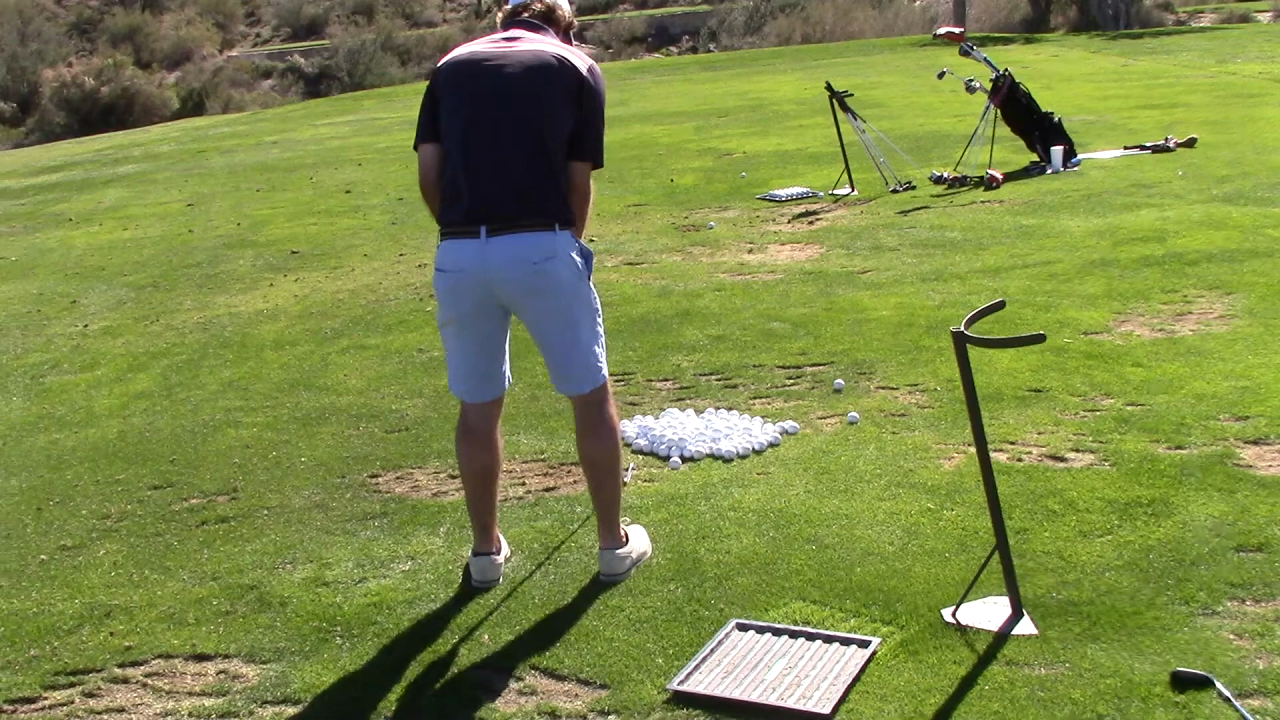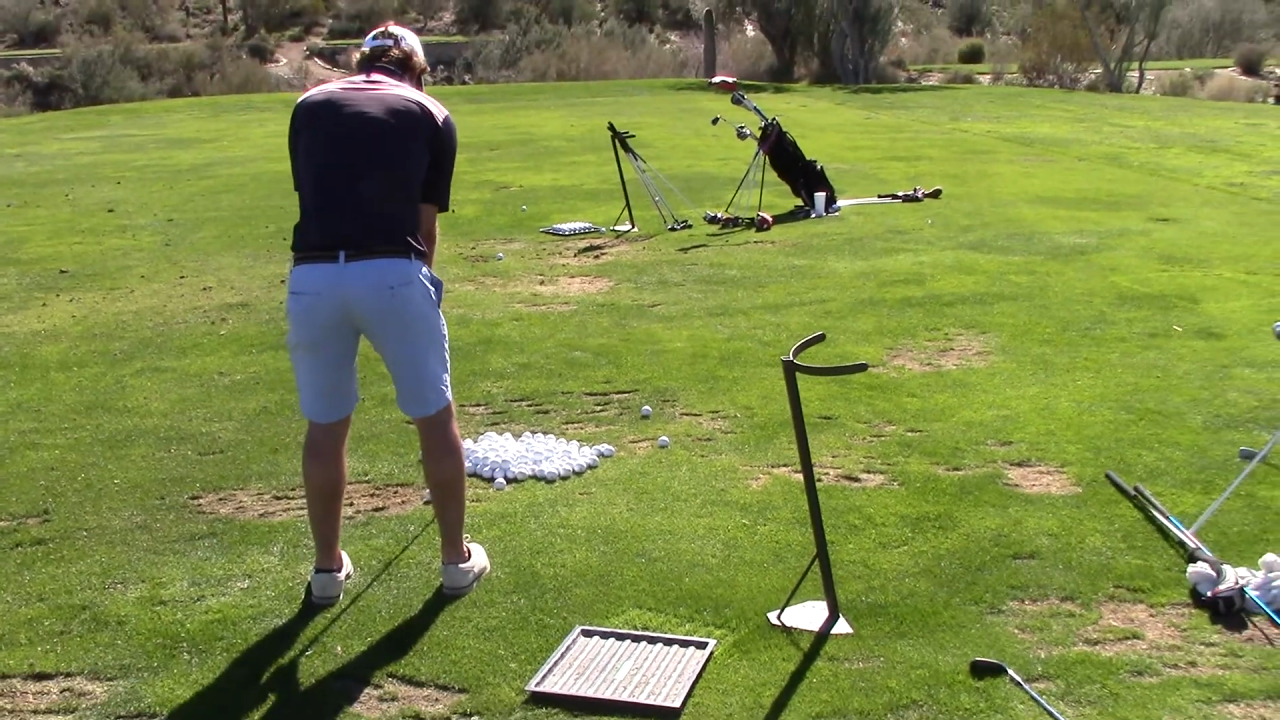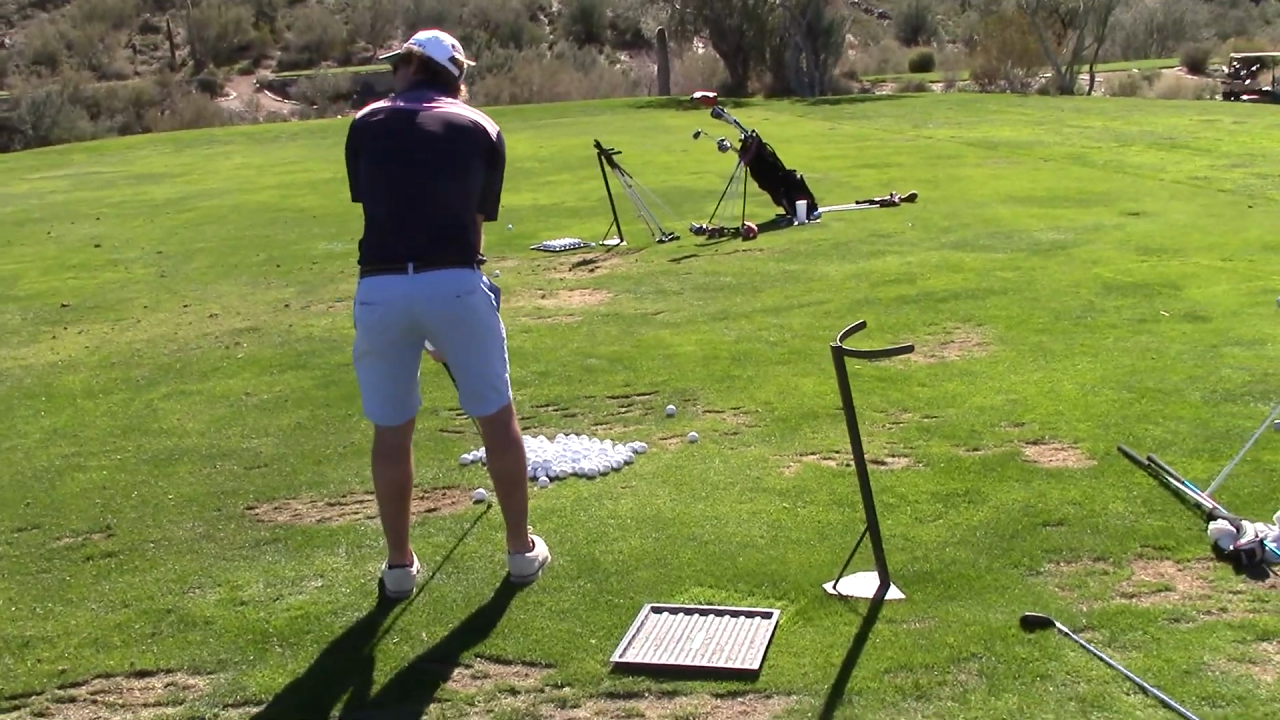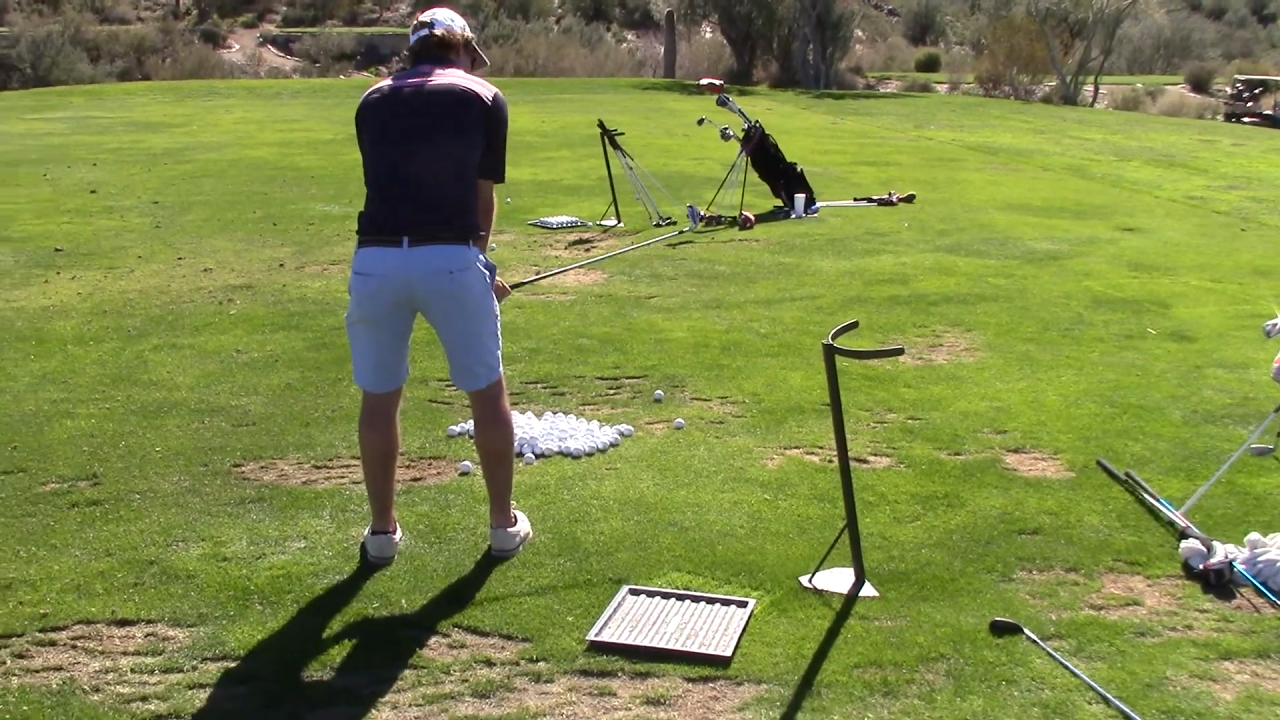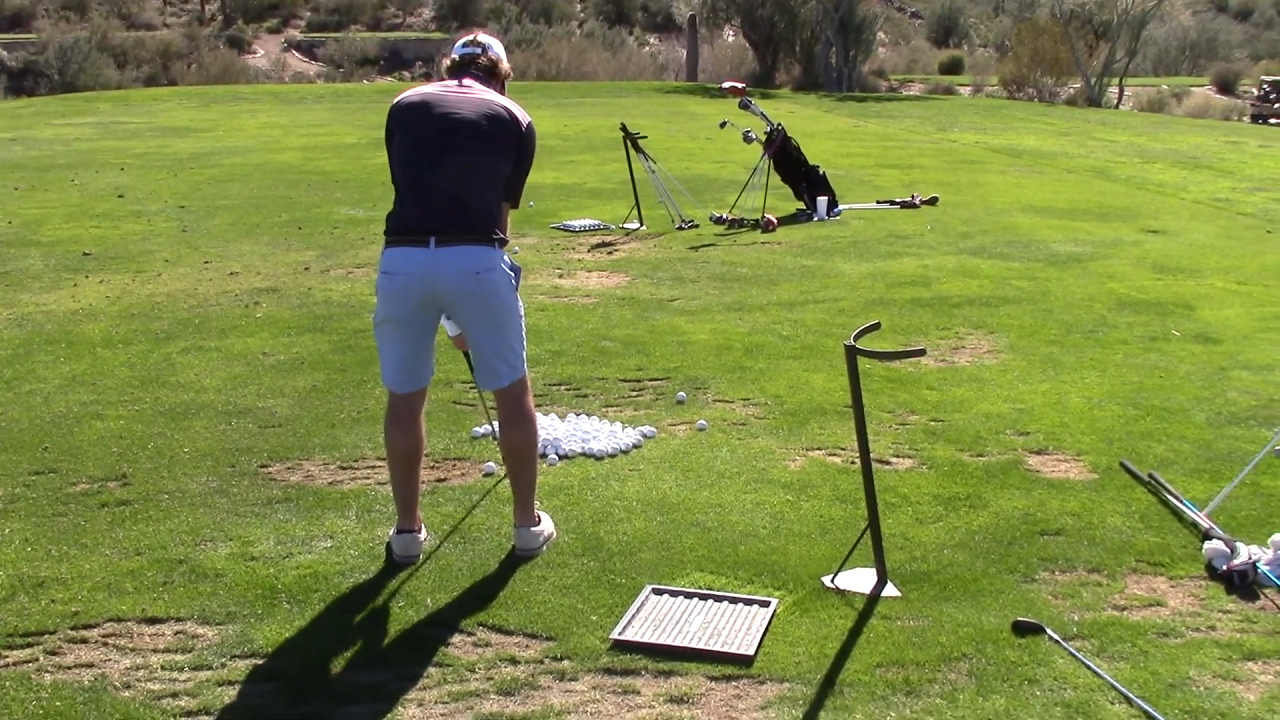
dt=1s
person 1, frame 1
left shoulder: (451, 65)
right shoulder: (576, 66)
left elbow: (429, 177)
right elbow: (578, 184)
left hip: (458, 254)
right hip: (540, 247)
left knee: (478, 406)
right knee: (591, 397)
left ankle: (486, 549)
right ankle: (614, 541)
person 1, frame 2
left shoulder: (311, 104)
right shoulder: (432, 115)
left hip: (313, 276)
right hip: (393, 274)
left knee: (324, 427)
right knee: (435, 417)
left ankle: (328, 566)
right ankle: (457, 557)
person 1, frame 3
left shoulder: (366, 124)
right shoulder: (483, 129)
left elbow: (368, 206)
left hip: (381, 286)
right hip: (456, 283)
left knee: (391, 430)
right knee: (496, 416)
left ankle: (400, 563)
right ankle: (521, 547)
person 1, frame 4
left shoulder: (372, 101)
right shoulder: (483, 97)
right elbow: (482, 197)
right wrist: (478, 263)
left hip: (376, 258)
right hip: (450, 258)
left knee: (379, 398)
right knee: (487, 392)
left ankle: (383, 529)
right ankle: (503, 522)
person 1, frame 5
left shoulder: (405, 104)
right shoulder: (515, 118)
right wrist: (471, 316)
left hip: (403, 258)
right hip: (476, 259)
left knee: (404, 397)
right knee: (512, 391)
left ankle: (407, 529)
right ankle: (527, 522)
